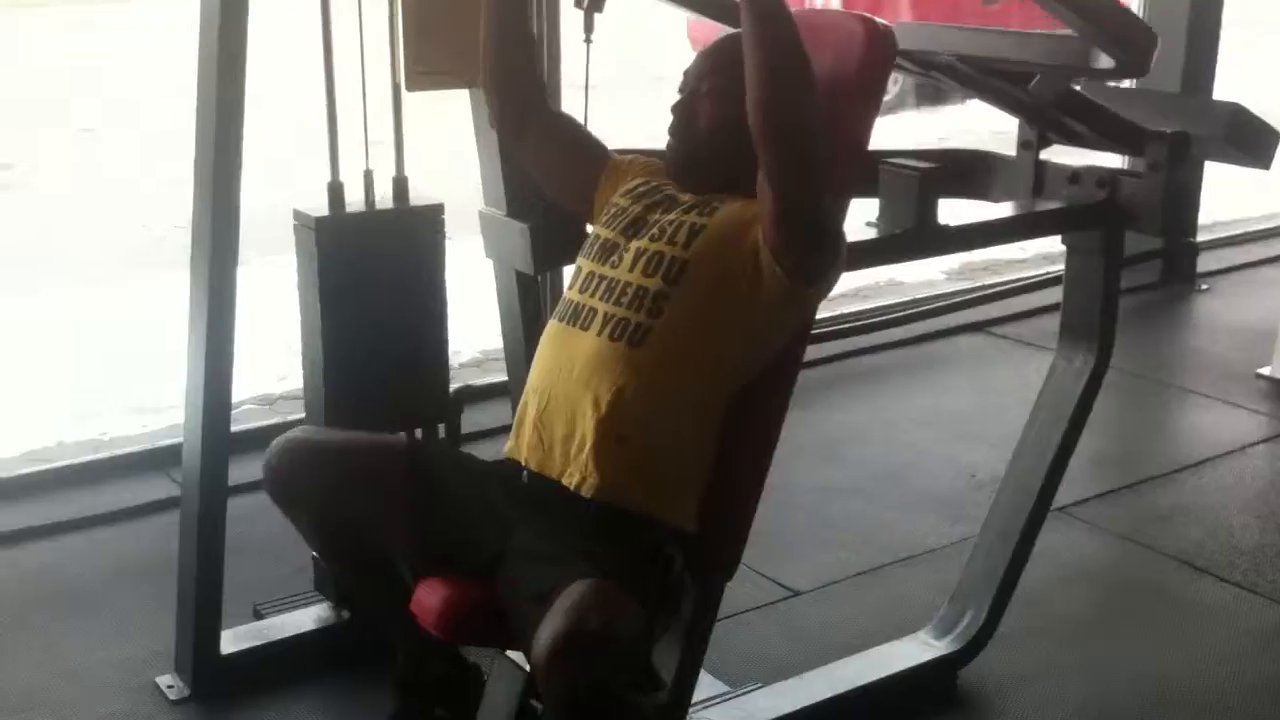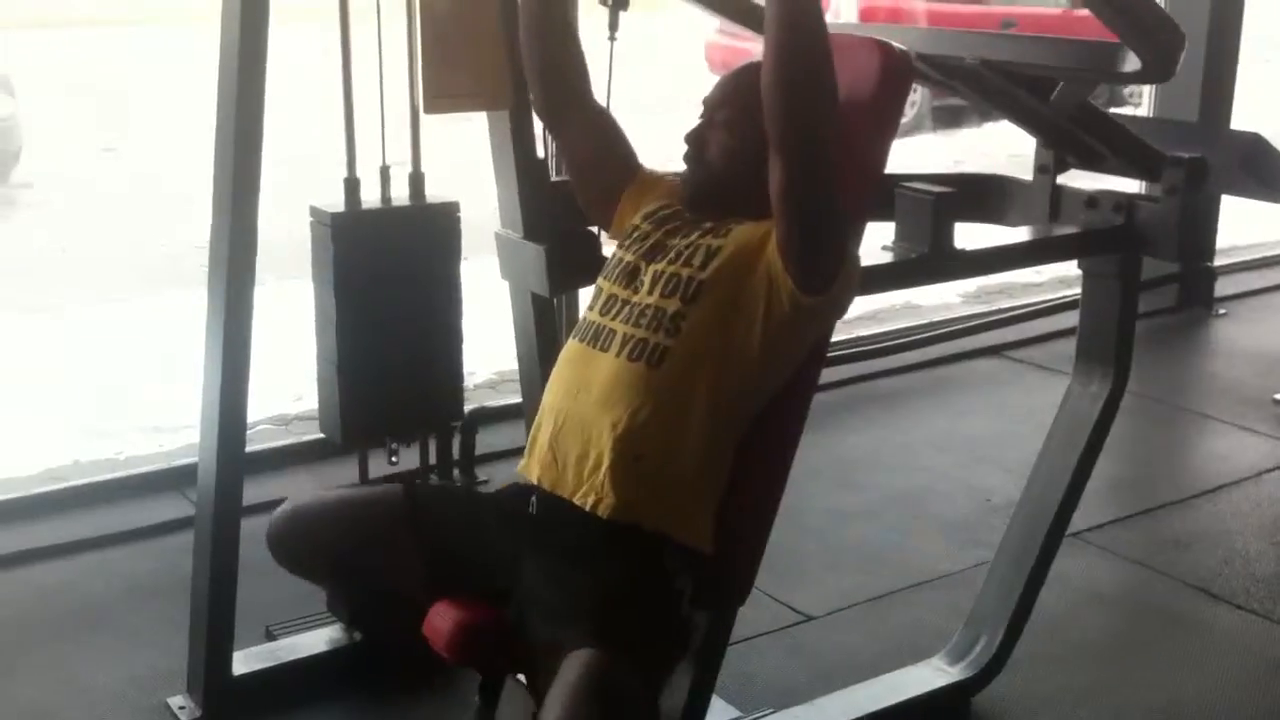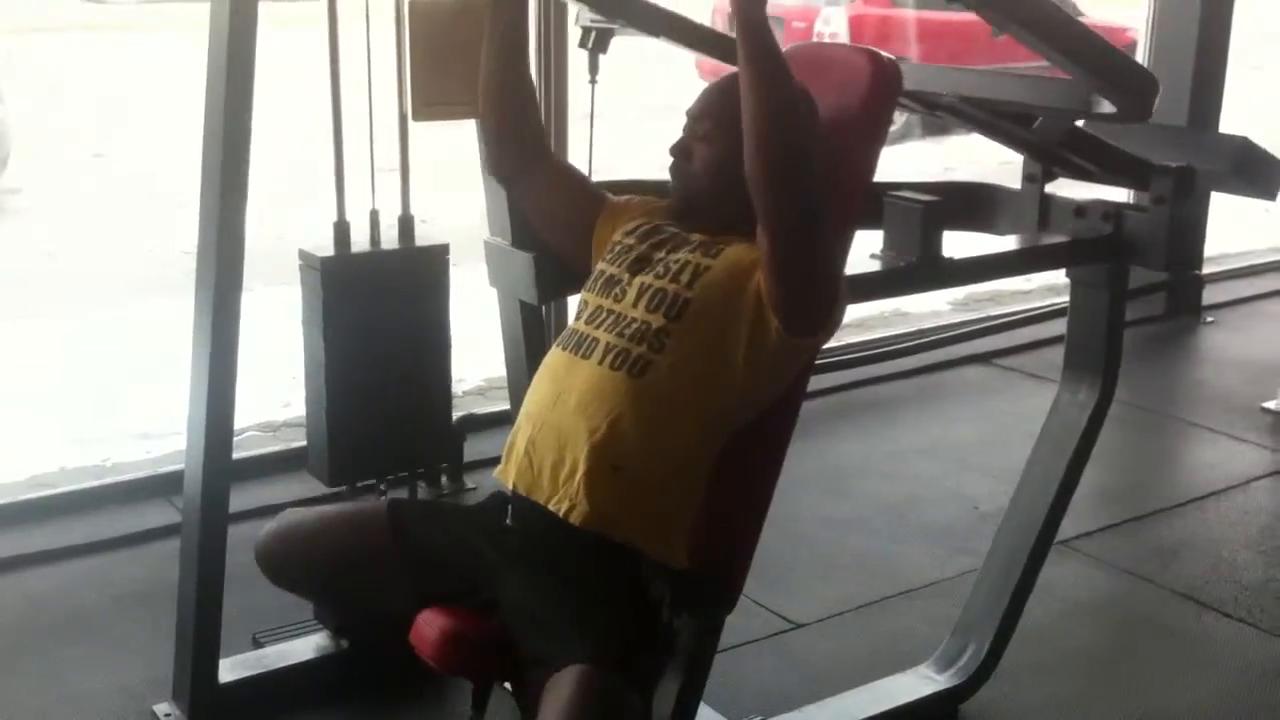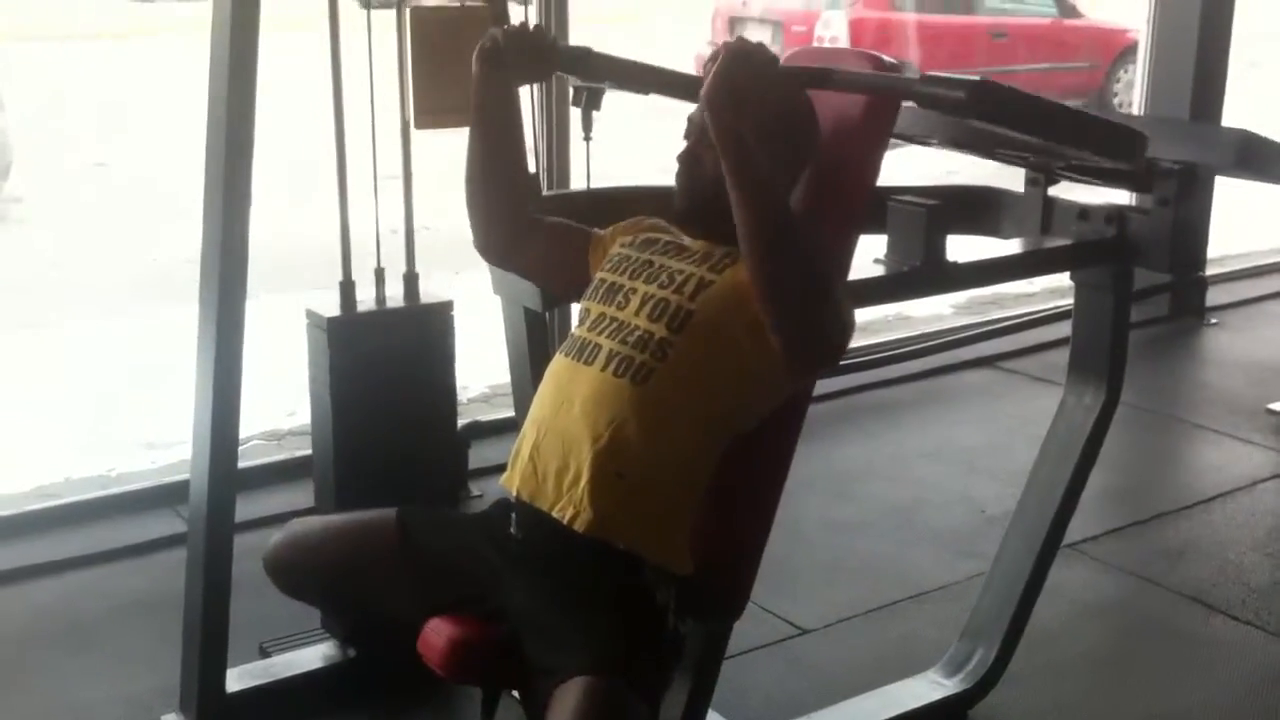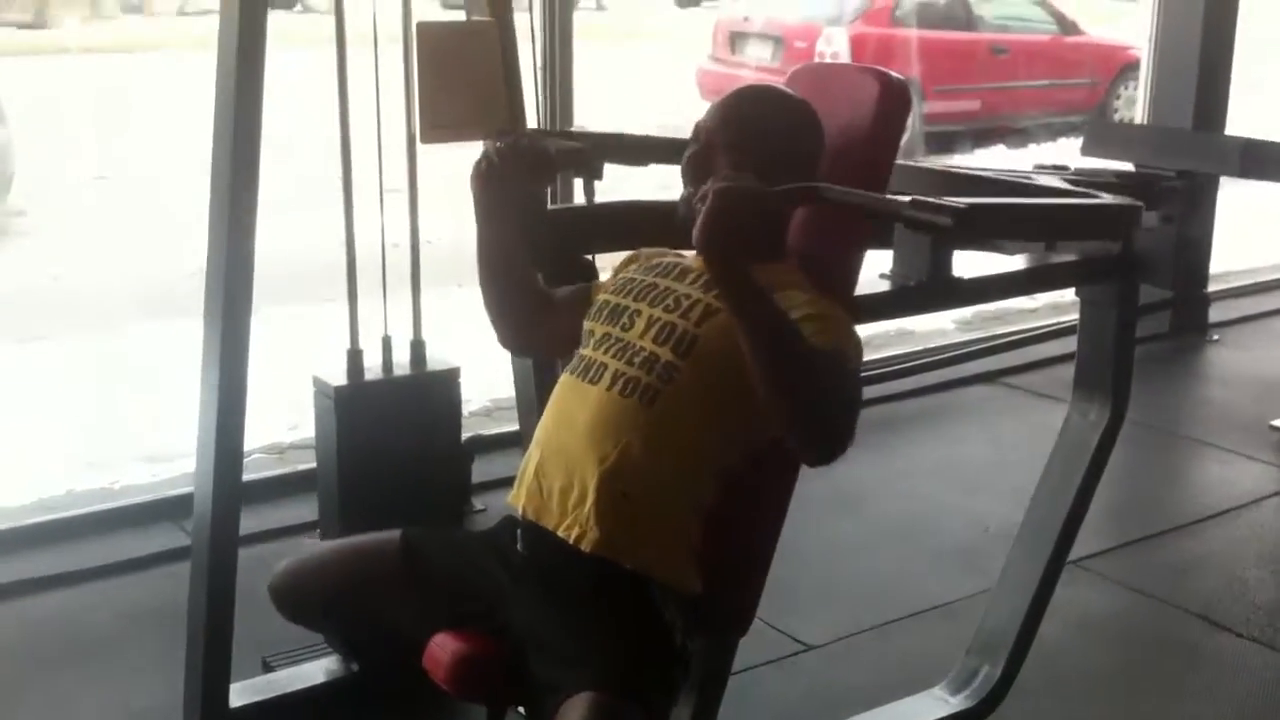
dt=0.5s
person 1, frame 1
left shoulder: (775, 236)
right shoulder: (632, 186)
left elbow: (792, 150)
right elbow: (520, 116)
left hip: (619, 532)
right hip: (510, 487)
left knee: (574, 648)
right knee: (298, 462)
right ankle: (430, 659)
person 1, frame 2
left shoulder: (793, 264)
right shoulder: (652, 208)
left elbow: (802, 138)
right elbow: (562, 100)
left hip: (630, 555)
right hip: (525, 510)
right knee: (299, 532)
person 1, frame 3
left shoulder: (777, 284)
right shoulder: (633, 229)
left elbow: (787, 201)
right elbow: (518, 159)
left hip: (610, 565)
right hip: (506, 519)
right knee: (286, 548)
person 1, frame 4
left shoulder: (773, 277)
right shoulder: (637, 240)
left elbow: (810, 345)
right elbow: (506, 237)
left wrist: (733, 137)
right wrist: (495, 90)
left hip: (618, 571)
right hip: (511, 525)
right knee: (294, 556)
person 1, frame 5
left shoulder: (799, 311)
right shoulder: (644, 267)
left elbow: (822, 434)
right elbow: (523, 326)
left wrist: (729, 271)
right wrist: (499, 205)
left hip: (627, 593)
right hip: (518, 544)
right knee: (301, 585)
